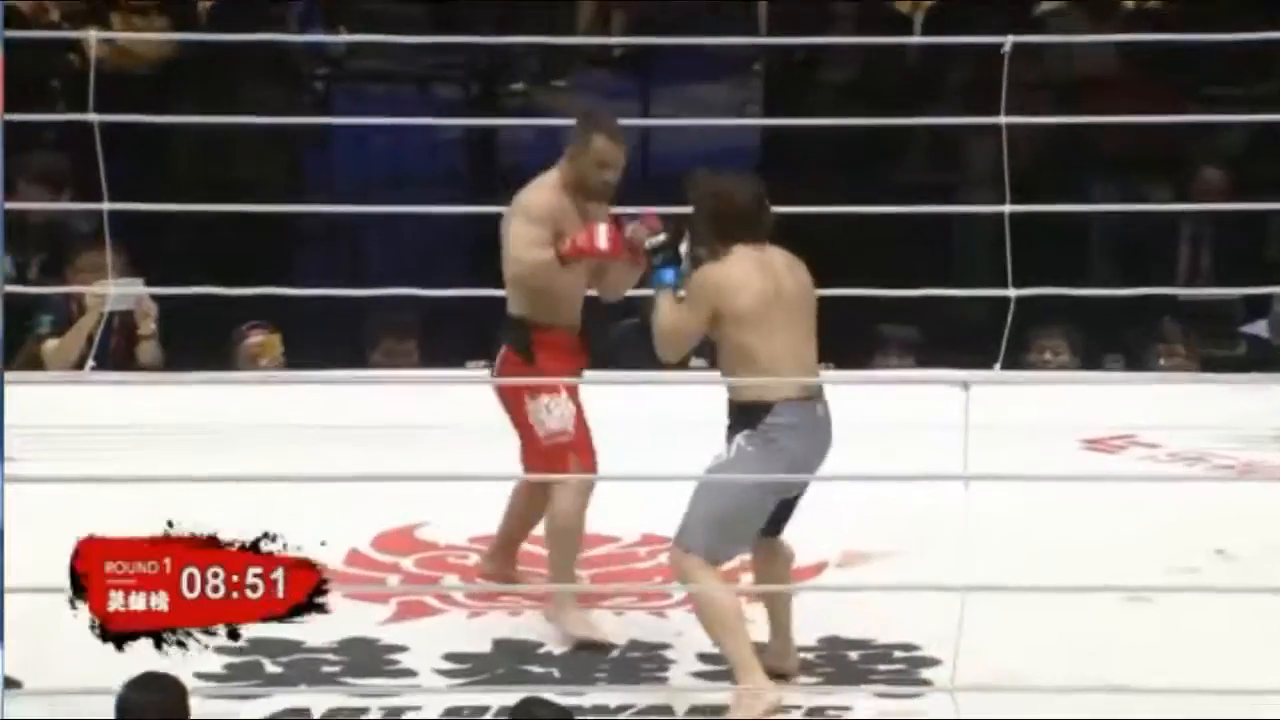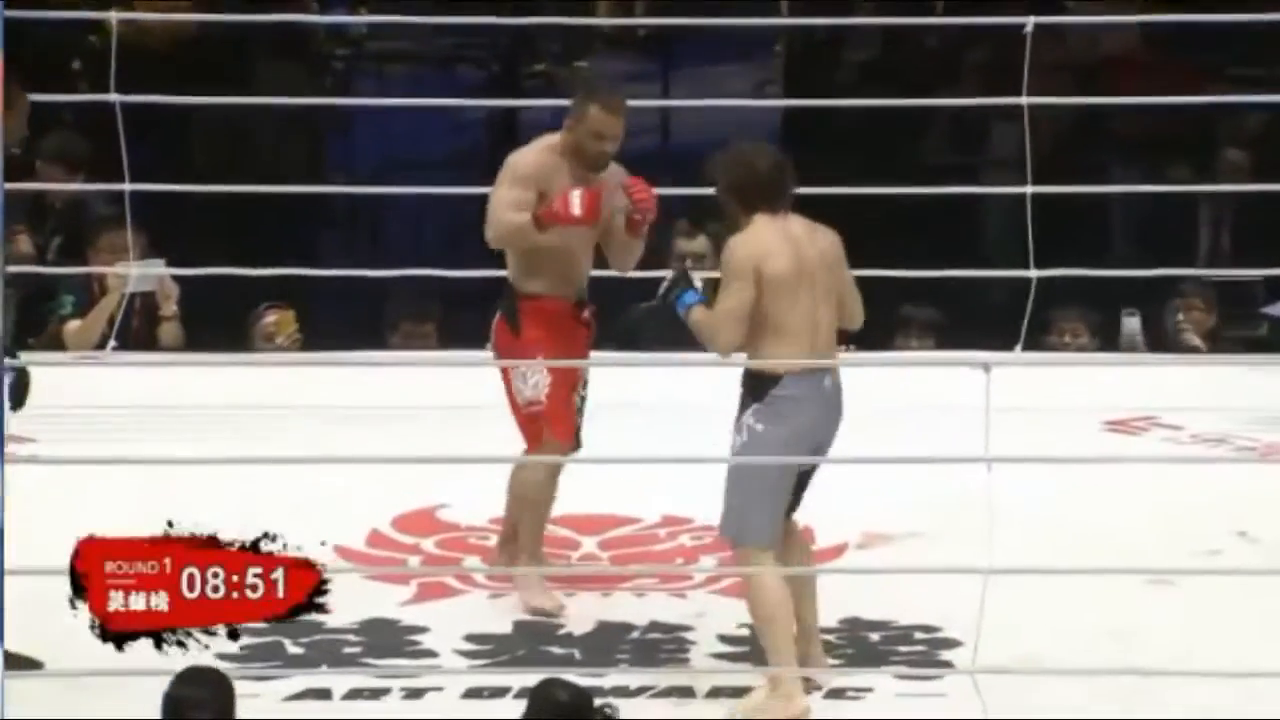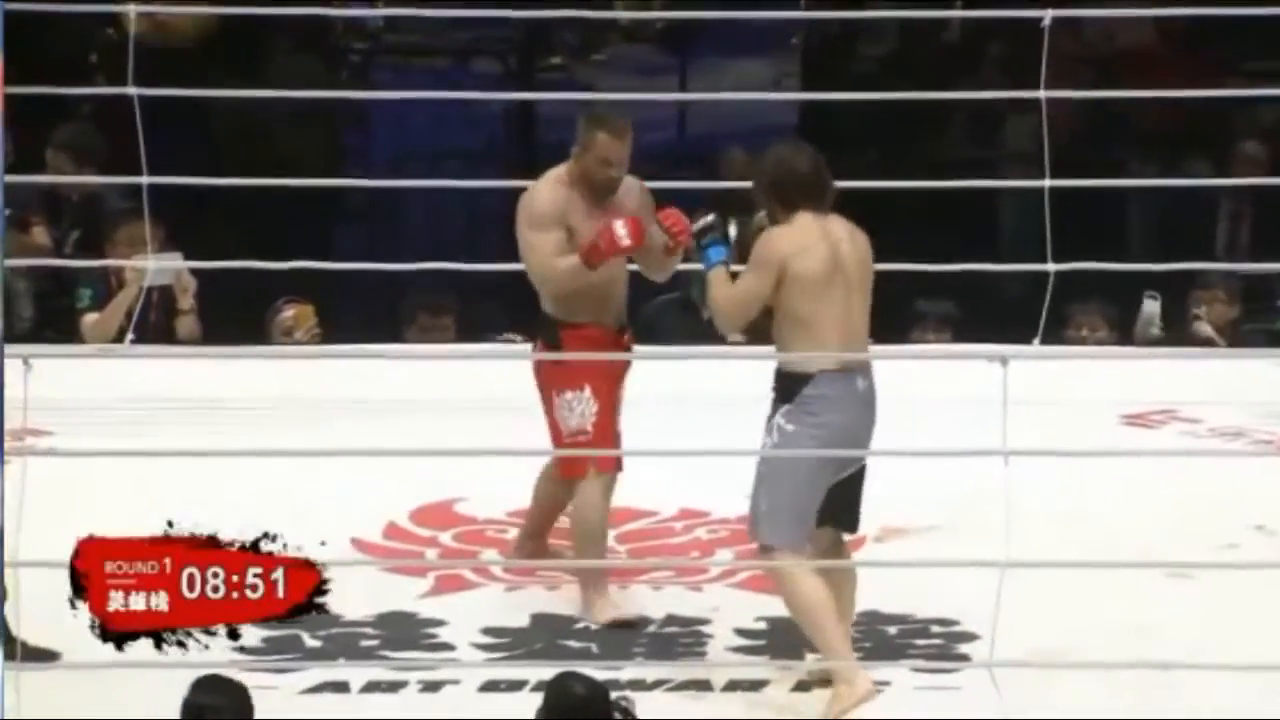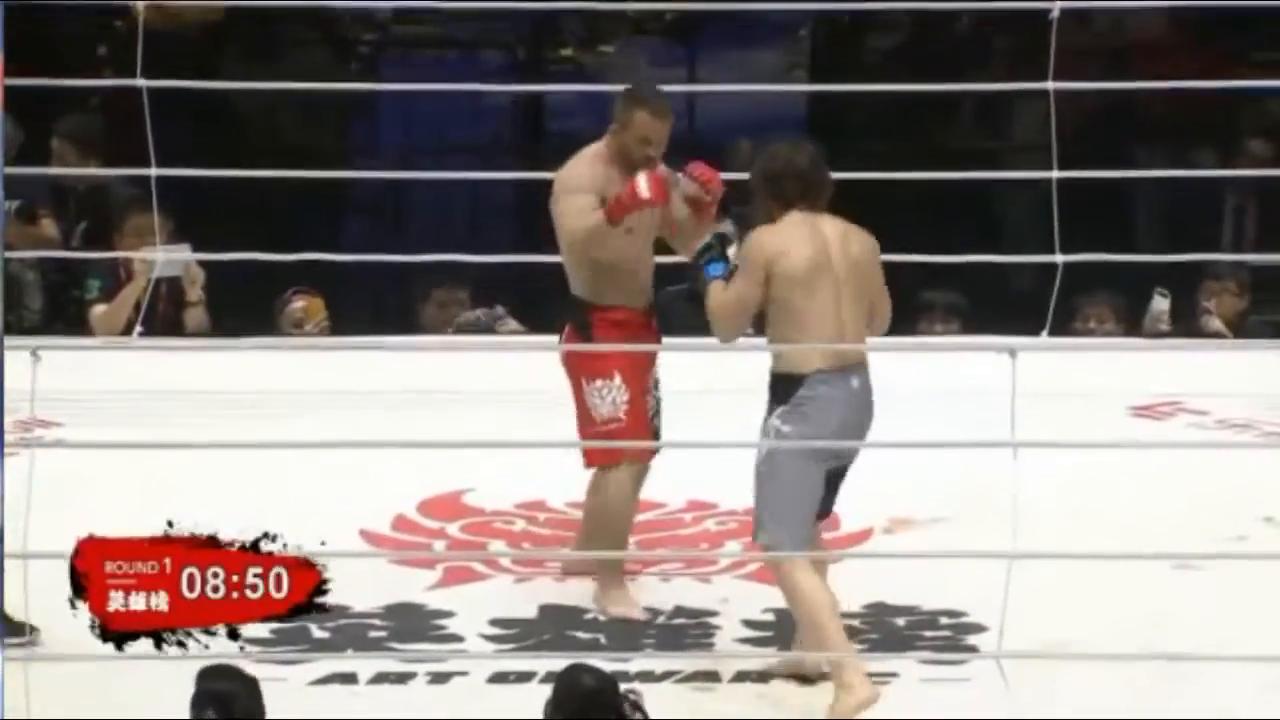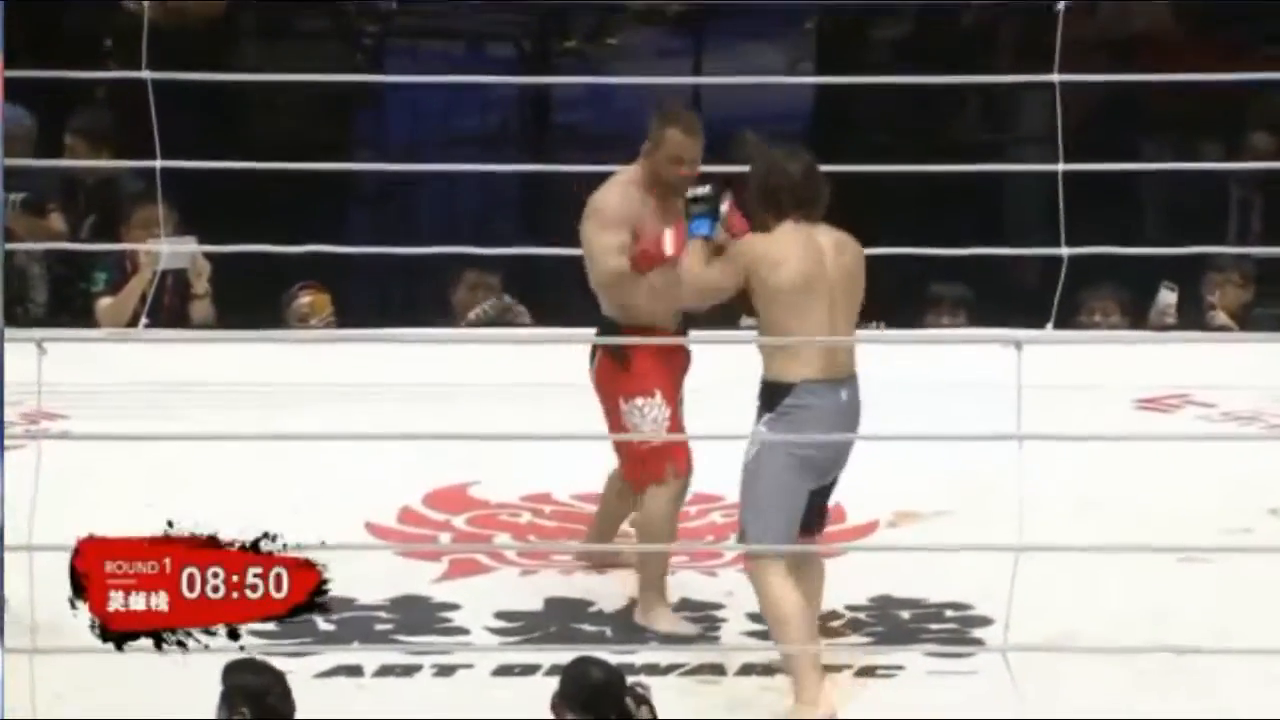
dt=0.4s
person 1, frame 1
left shoulder: (715, 277)
right shoulder: (790, 265)
left elbow: (669, 346)
left wrist: (666, 274)
left hip: (767, 430)
right hip: (810, 421)
left knee: (691, 559)
right knee: (764, 531)
right ankle: (782, 650)
person 1, frame 2
left shoulder: (745, 246)
right shoulder: (824, 238)
left elbow: (724, 338)
right elbow: (852, 316)
left wrist: (685, 298)
left hip: (778, 399)
right hip: (824, 393)
left knee: (752, 547)
right knee: (777, 517)
right ankle: (809, 650)
person 1, frame 3
left shoulder: (778, 242)
right shoulder: (855, 237)
left elbow: (729, 318)
left wrist: (714, 253)
left hip: (810, 400)
right hip: (858, 394)
left knee: (782, 549)
right knee: (829, 536)
right ankle: (839, 655)
person 1, frame 4
left shoulder: (766, 241)
right shoulder: (859, 239)
left elbow: (727, 325)
right elbow: (880, 319)
left wrist: (714, 267)
left hip: (803, 400)
right hip: (855, 393)
left knee: (785, 553)
right knee: (803, 527)
right ankle: (810, 648)
person 1, frame 5
left shoulder: (758, 249)
right shoulder: (849, 249)
left elbow: (691, 293)
left hip: (794, 411)
right hip: (842, 406)
left knee: (765, 559)
right knee: (802, 534)
right ankle: (806, 652)
person 2, frame 1
left shoulder: (594, 208)
right shoulder: (540, 201)
left elbow: (612, 287)
right elbow: (519, 268)
left wrist: (636, 249)
right wrist: (573, 252)
left hip: (557, 348)
right hip: (531, 353)
left knee: (548, 466)
right knee: (575, 472)
left ankle: (499, 561)
right ankle: (562, 601)
person 2, frame 2
left shoulder: (612, 178)
right shoulder: (529, 163)
left elbow: (622, 262)
right elbow: (496, 232)
left wrist: (637, 221)
right wrist: (548, 214)
left hip: (574, 317)
right hip: (528, 319)
left knee: (552, 443)
right knee: (548, 442)
left ankle: (511, 544)
right ankle: (526, 569)
person 2, frame 3
left shoulder: (633, 193)
right shoulder: (545, 199)
left elbow: (658, 271)
right elbow: (546, 278)
left wrist: (671, 243)
right wrist: (596, 252)
left hip: (612, 340)
right hip: (568, 345)
left knee: (573, 457)
right knee: (596, 468)
left ankle: (531, 541)
right ankle: (595, 594)
person 2, frame 4
left shoulder: (656, 175)
right shoulder: (581, 175)
left elbow: (687, 241)
right elbow: (573, 241)
left wrist: (704, 204)
right wrist: (618, 208)
left hip: (638, 326)
right hip: (597, 331)
left knee: (625, 453)
right knee: (626, 457)
left ankle: (586, 551)
right ankle: (610, 584)
person 2, frame 5
left shoulder: (686, 198)
right shoulder: (614, 201)
right elbow: (603, 280)
right wrist: (642, 258)
left hip: (666, 346)
right hip: (628, 352)
left knee: (643, 460)
right knee: (667, 475)
left ankle: (596, 543)
right ankle: (651, 603)
